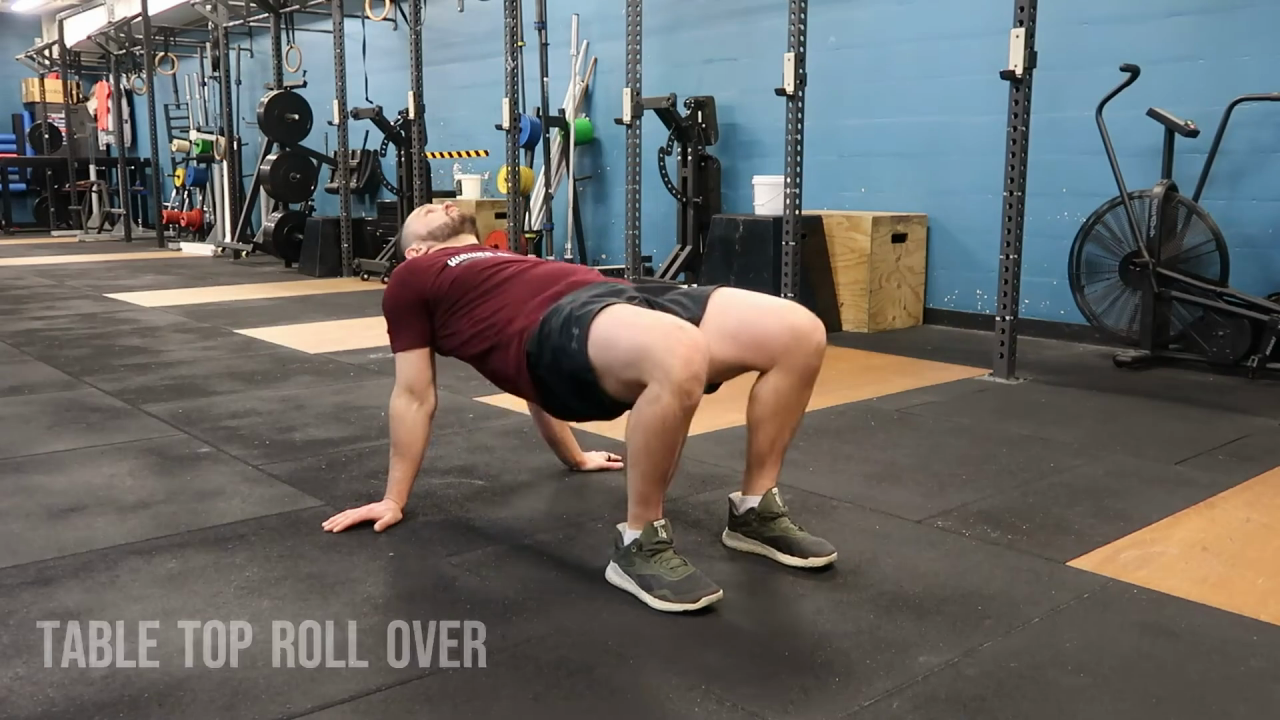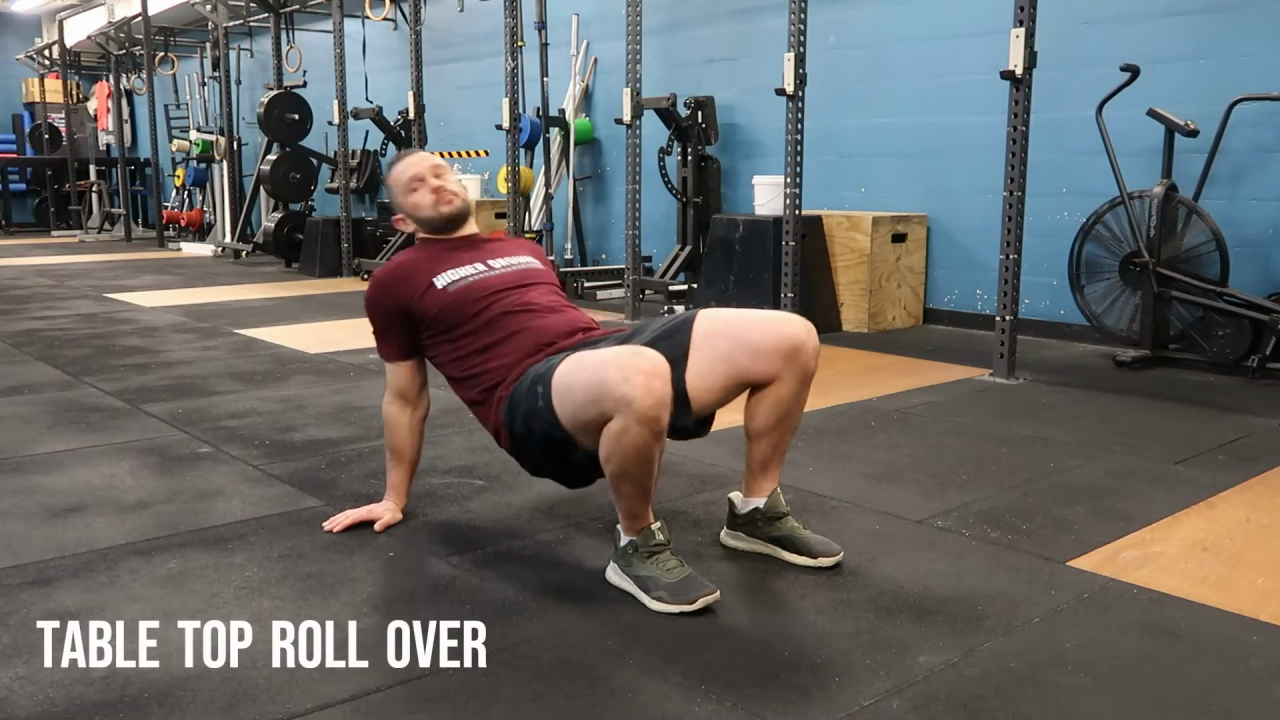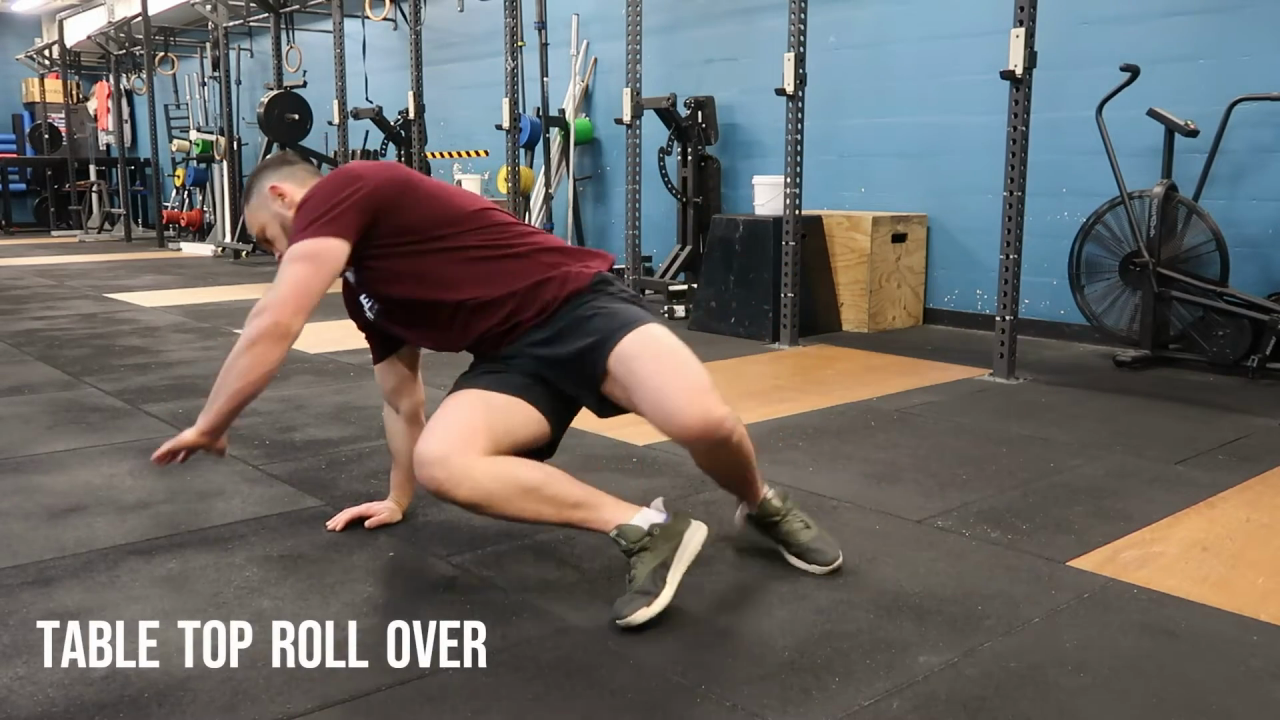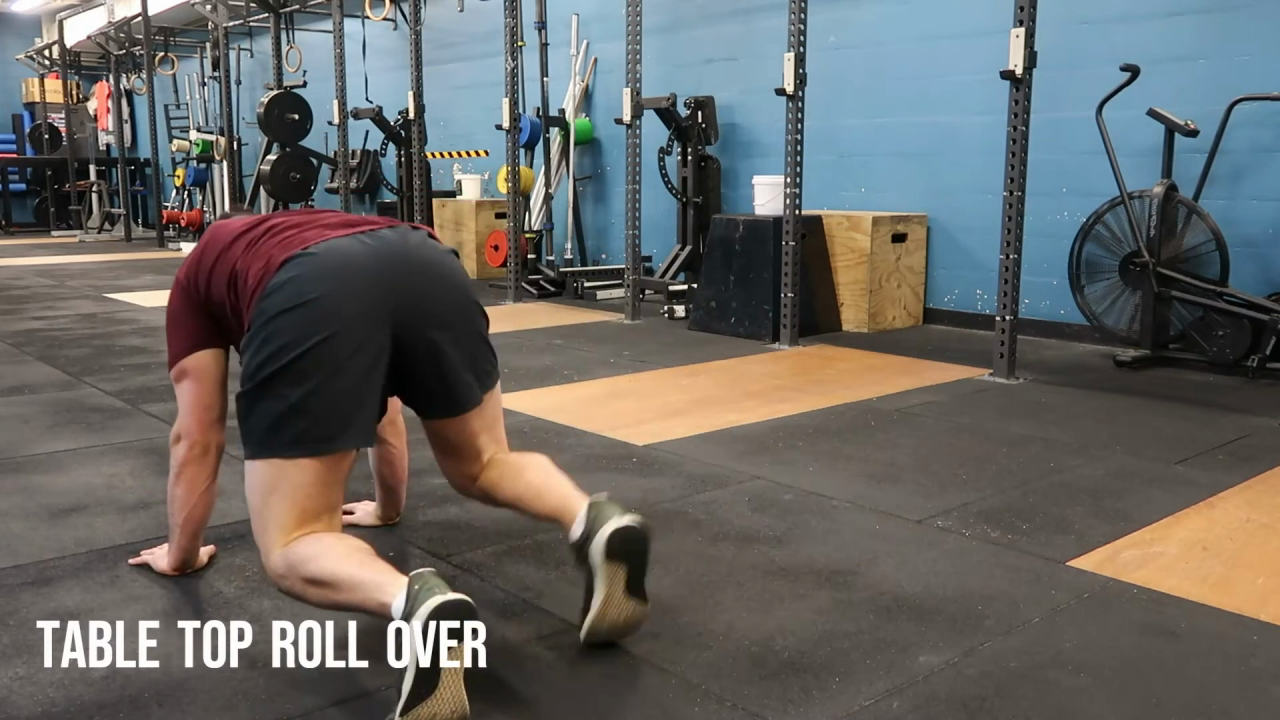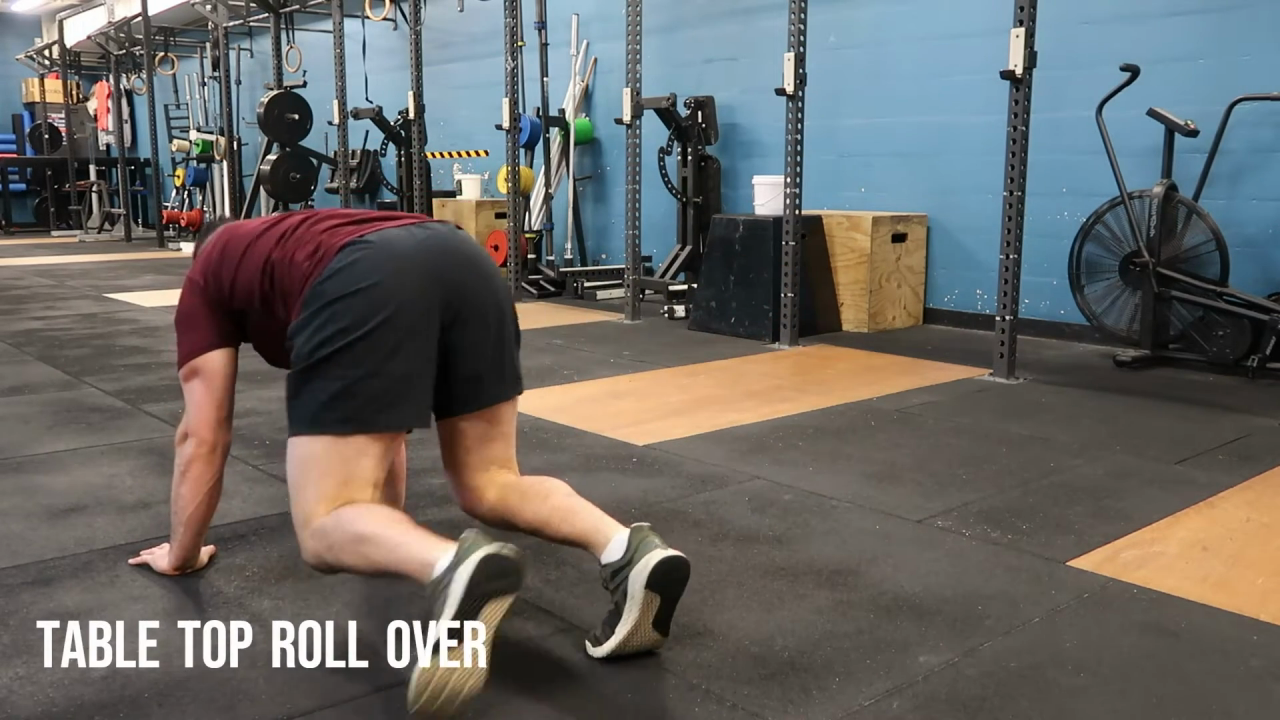
dt=1s
person 1, frame 1
left shoulder: (509, 264)
right shoulder: (413, 280)
left elbow: (533, 379)
right elbow: (415, 395)
right wrist: (395, 500)
right hip: (562, 329)
left knee: (800, 334)
right knee: (681, 357)
left ankle: (755, 512)
right ankle: (640, 545)
person 1, frame 2
left shoulder: (523, 249)
right shoulder: (397, 282)
right elbow: (406, 399)
right wrist: (395, 499)
left hip: (614, 347)
right hip: (533, 394)
left knee: (792, 340)
right knee: (640, 378)
left ankle: (755, 512)
right ankle: (639, 546)
person 1, frame 3
left shoulder: (342, 191)
right shoulder: (365, 282)
left elbow: (271, 331)
right elbow: (404, 399)
left wrist: (208, 427)
right wrist: (397, 498)
left hip: (576, 299)
right hip: (516, 346)
left knee: (698, 420)
right knee: (439, 464)
left ankle: (762, 508)
right ankle: (642, 527)
person 1, frame 4
left shoulder: (199, 274)
left elbow: (197, 438)
right elbow: (381, 402)
left wrist: (182, 552)
right wrist: (388, 506)
left hip: (311, 299)
left knee: (291, 548)
right knee: (486, 466)
left ankle: (416, 604)
right ankle: (596, 524)
person 1, frame 5
left shoulder: (209, 274)
left elbow: (202, 437)
right elbow: (374, 398)
left wrist: (181, 551)
right wrist: (393, 503)
left hip: (369, 292)
left knee: (329, 530)
right knee: (490, 489)
left ankle: (456, 568)
right ankle: (628, 552)
